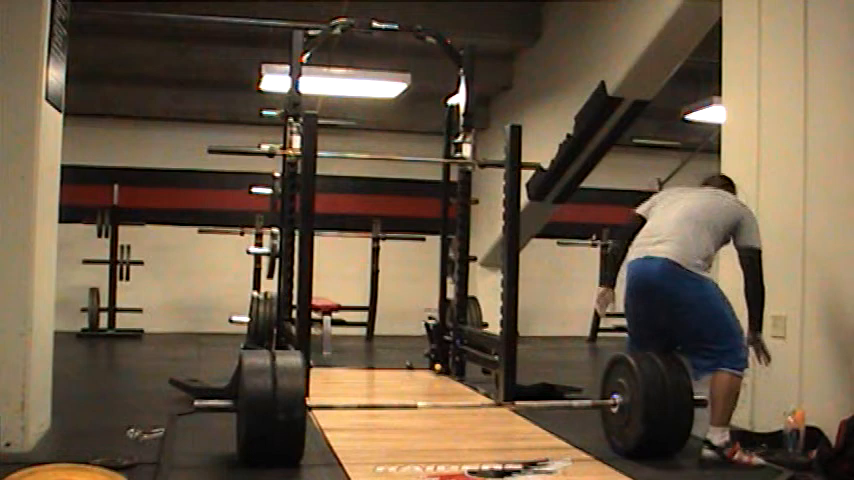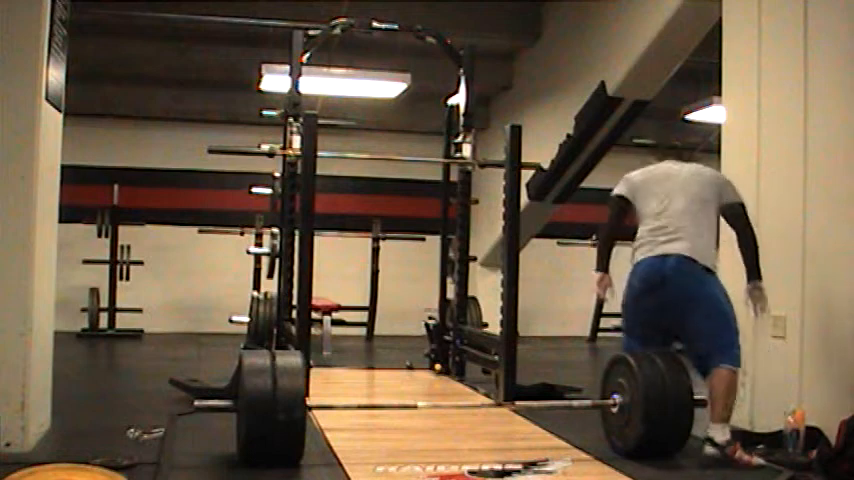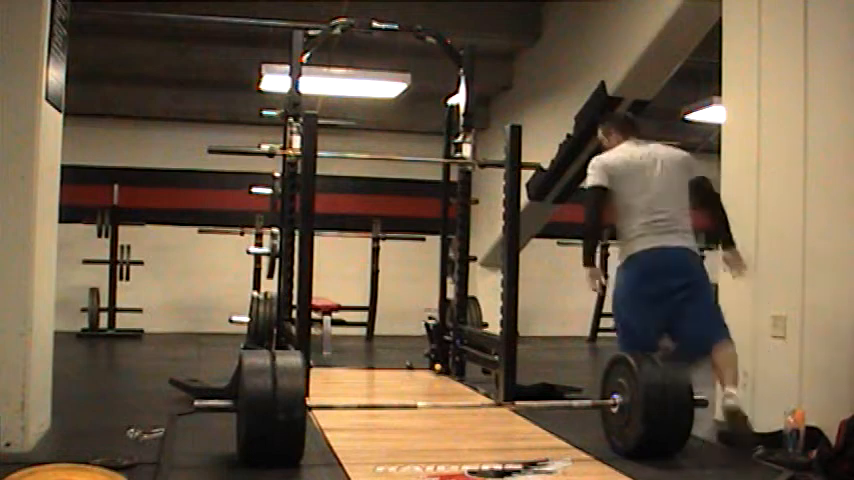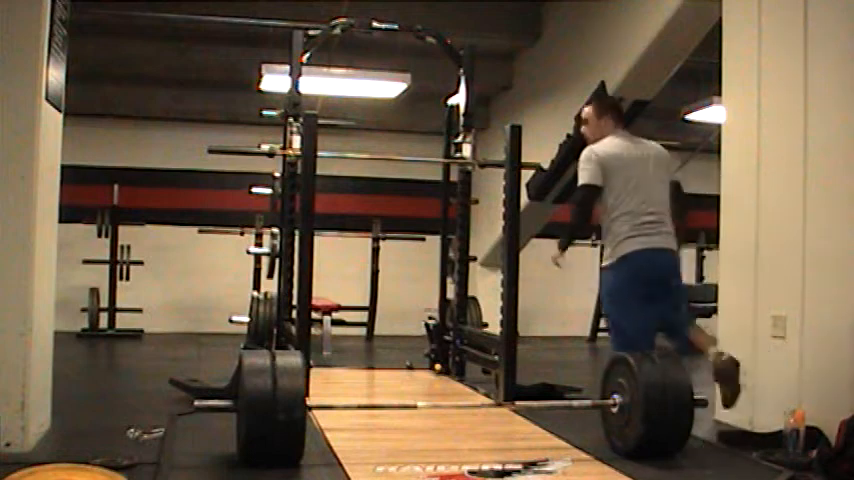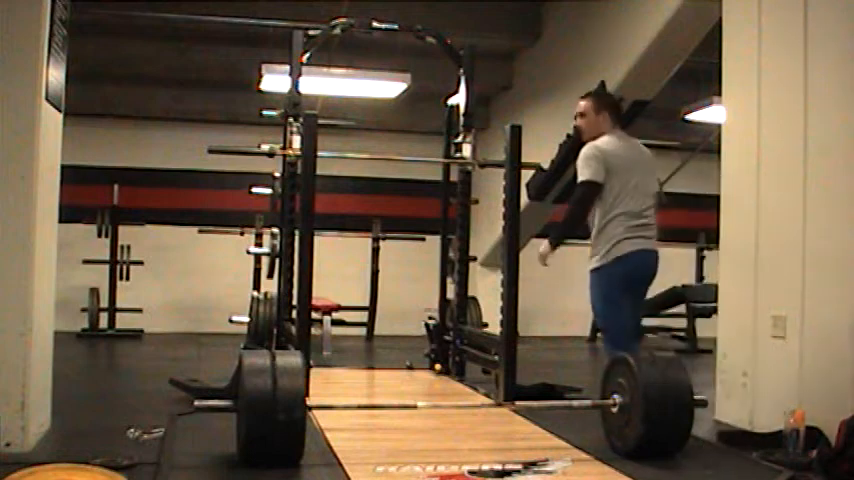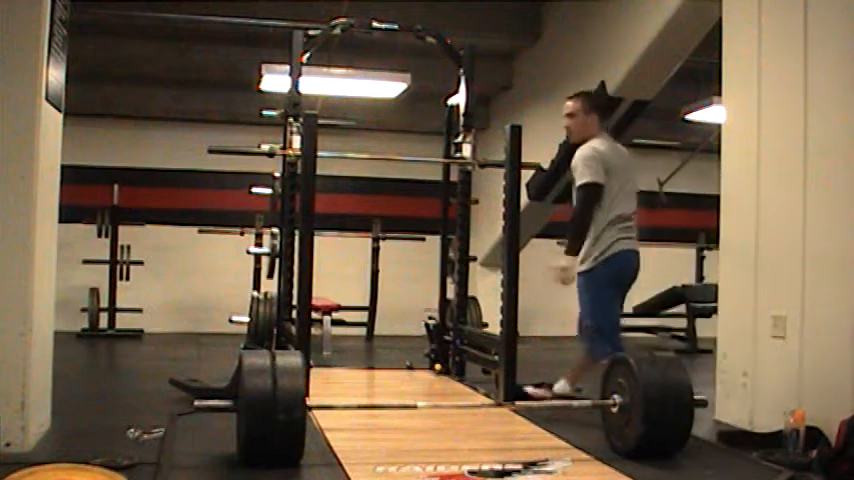
dt=0.2s
person 1, frame 1
left shoulder: (667, 195)
right shoulder: (739, 210)
left elbow: (625, 237)
right elbow: (753, 272)
left wrist: (607, 283)
right wrist: (754, 331)
left hip: (639, 269)
right hip: (681, 272)
left knee: (646, 354)
right knee: (728, 353)
right ankle: (717, 441)
person 1, frame 2
left shoulder: (636, 177)
right shoulder: (713, 178)
left elbow: (612, 221)
right elbow: (743, 228)
left wrist: (602, 270)
right wrist: (754, 281)
left hip: (647, 267)
right hip: (693, 267)
left knee: (640, 350)
right knee: (723, 352)
right ankle: (719, 437)
person 1, frame 3
left shoulder: (603, 163)
right shoulder: (678, 157)
left elbow: (593, 210)
right elbow: (710, 199)
left wrist: (590, 262)
right wrist: (729, 246)
left hip: (640, 259)
right hip: (684, 255)
left knee: (636, 347)
right knee: (711, 334)
right ankle: (731, 397)
person 1, frame 4
left shoulder: (595, 154)
right shoulder: (657, 152)
left elbow: (583, 204)
right elbow: (673, 200)
left wrist: (563, 244)
right wrist: (673, 241)
left hip: (625, 257)
right hip: (664, 253)
left knee: (629, 343)
right knee: (677, 322)
right ankle: (718, 359)
person 1, frame 5
left shoulder: (596, 150)
right shoulder: (643, 153)
left elbow: (582, 202)
left wrist: (552, 242)
left hip: (614, 253)
right hip: (646, 251)
left knee: (617, 337)
right knee: (628, 329)
person 1, frame 6
left shoulder: (589, 153)
right shoulder: (619, 152)
left elbow: (585, 206)
left wrist: (570, 254)
left hip: (602, 257)
right hip: (624, 252)
left knee: (603, 338)
right knee: (594, 331)
right ankle: (563, 388)
